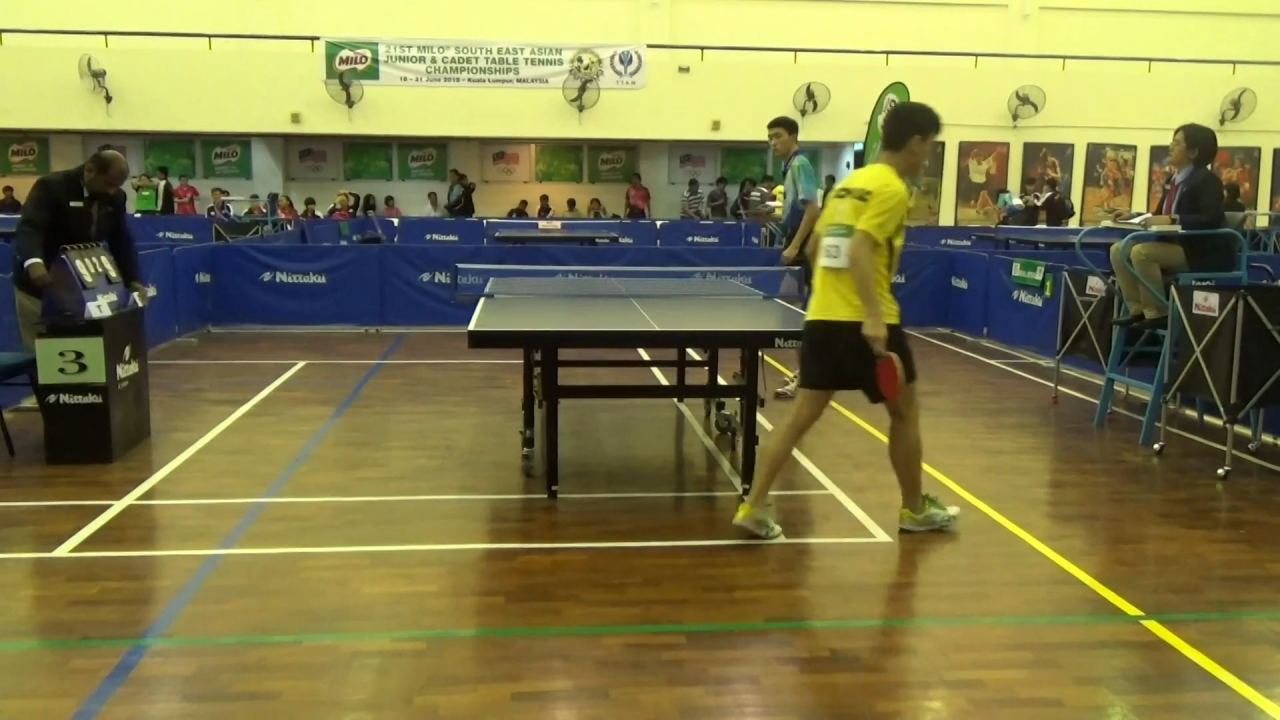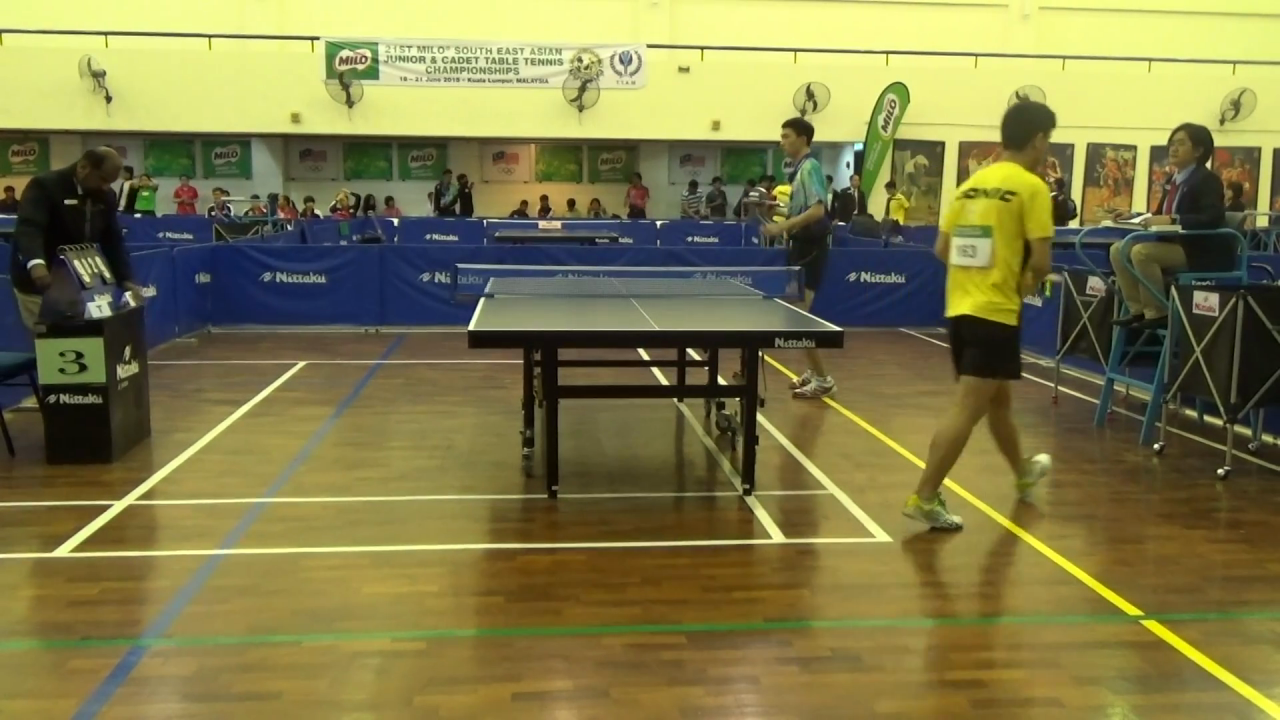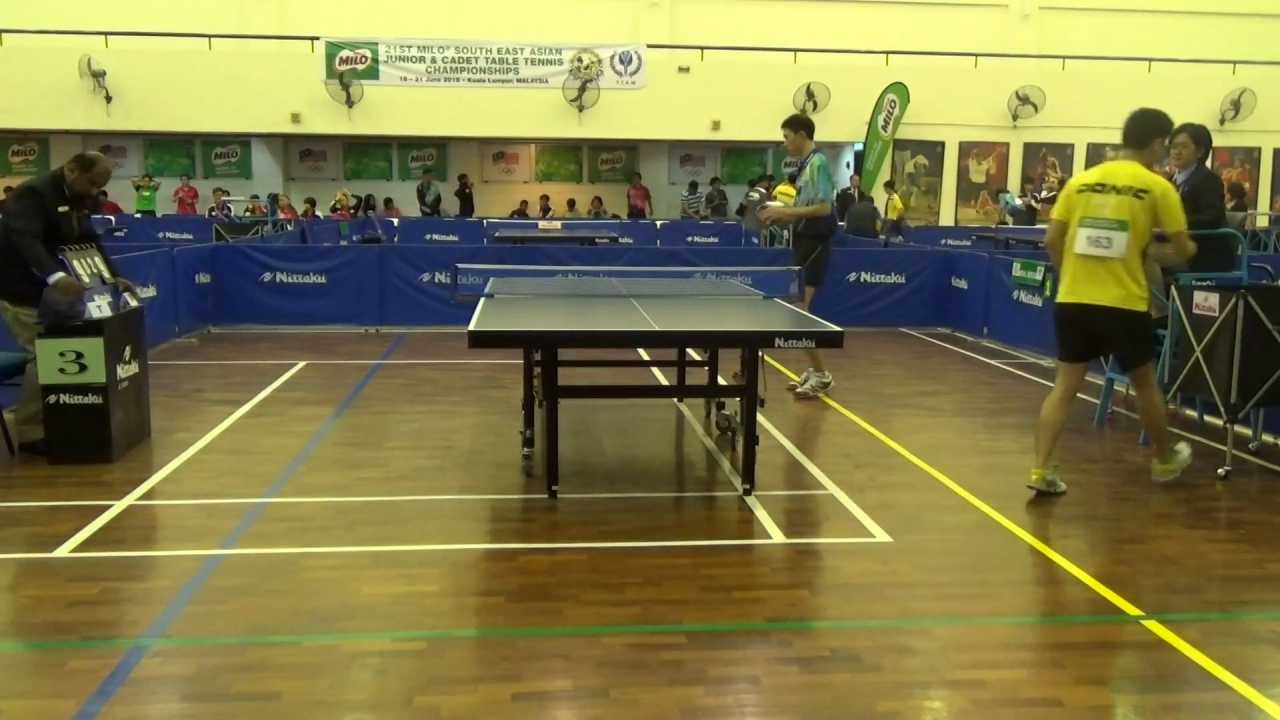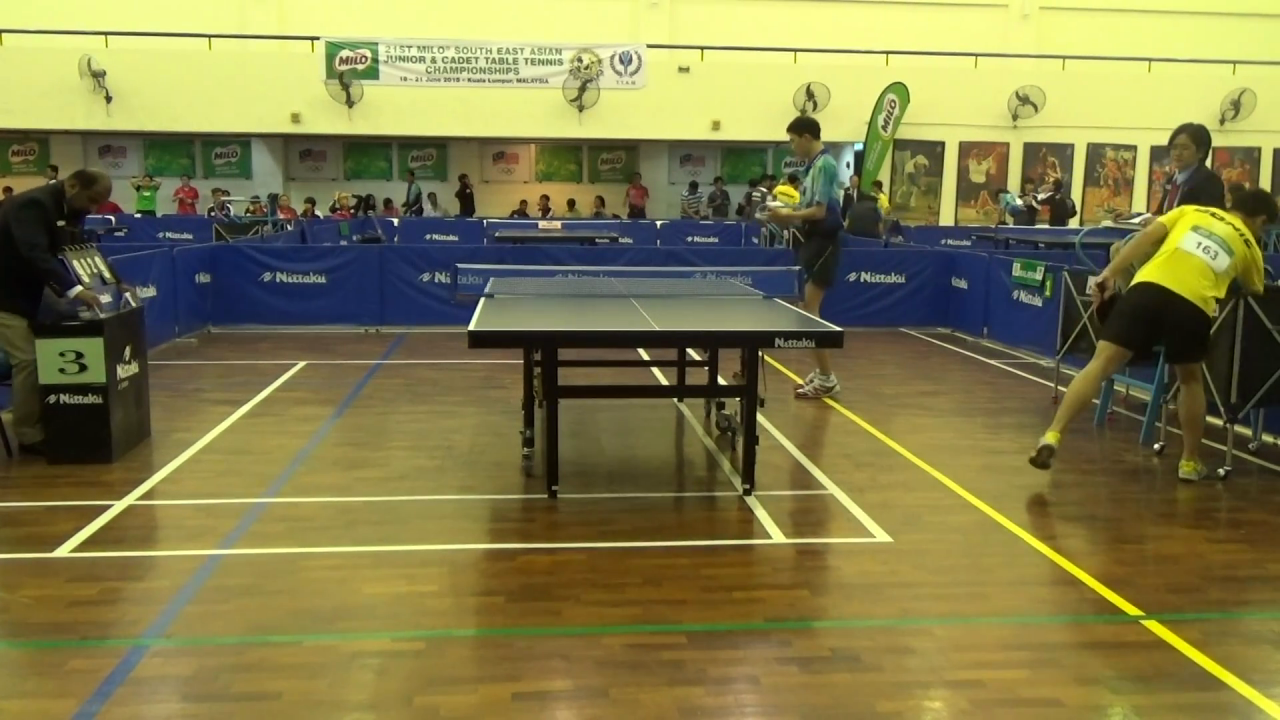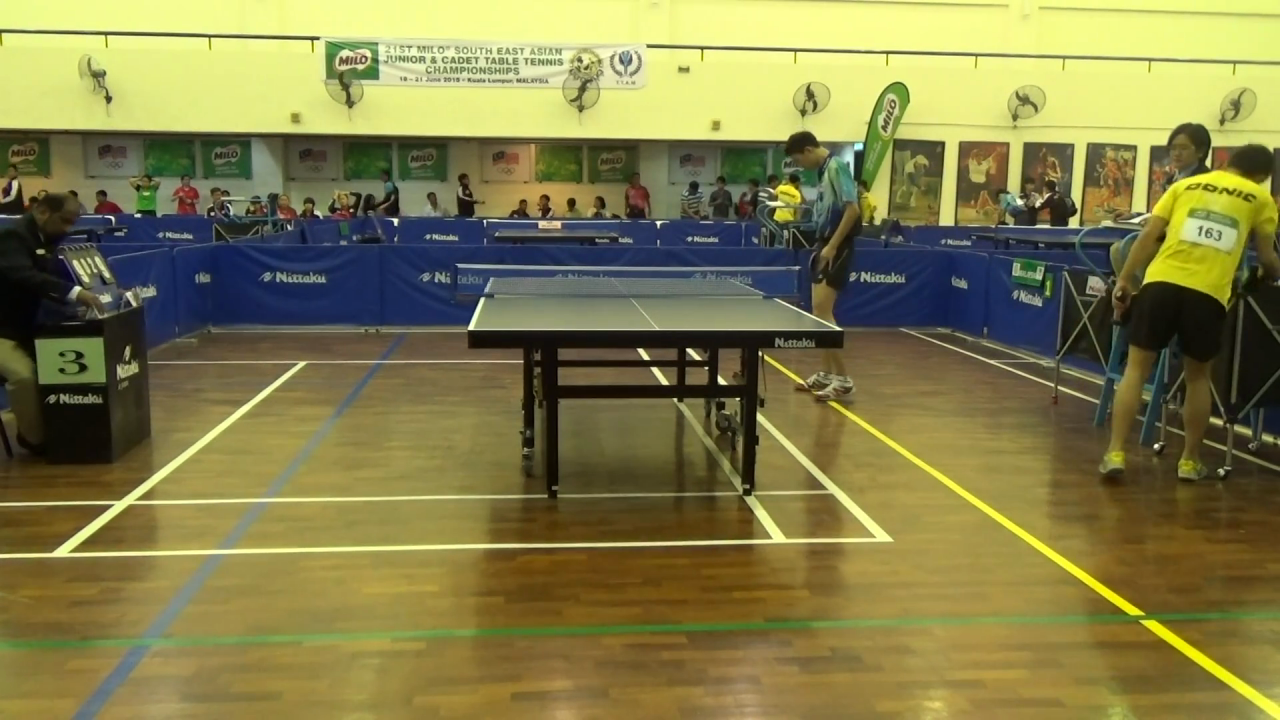
dt=0.5s
person 1, frame 1
left shoulder: (849, 183)
right shoulder: (891, 189)
left elbow: (816, 248)
right elbow: (862, 253)
right wrist: (872, 317)
left hip: (821, 318)
right hip: (865, 323)
left knee: (801, 416)
right knee: (905, 413)
left ankle: (753, 508)
right ankle: (915, 508)
person 1, frame 2
left shoulder: (969, 185)
right shoulder: (1031, 187)
left elbow: (943, 249)
right elbow: (1041, 259)
right wrist: (1032, 279)
left hip: (959, 309)
right hip: (995, 314)
left knee: (999, 396)
right knee: (967, 408)
left ankle: (1023, 471)
right ankle: (924, 497)
person 1, frame 3
left shoulder: (1081, 181)
right shoulder: (1158, 187)
left elbow: (1052, 240)
right elbow: (1183, 249)
right wrist: (1172, 253)
left hip: (1073, 300)
right hip: (1124, 303)
left knee: (1065, 387)
right knee: (1145, 384)
left ankle: (1041, 470)
right ankle: (1165, 461)
person 1, frame 4
left shoulder: (1192, 211)
right shoulder: (1250, 247)
left elbow: (1149, 236)
right elbow: (1253, 294)
left wrist: (1110, 273)
left hip: (1149, 288)
right hip: (1193, 304)
left knee: (1100, 365)
right knee: (1191, 378)
left ankle: (1052, 436)
right ankle: (1190, 461)
person 1, frame 5
left shoulder: (1187, 185)
left elbow: (1148, 234)
left wrist: (1124, 280)
left hip: (1161, 283)
right hip: (1208, 293)
left knee: (1136, 369)
right knee: (1198, 377)
left ankle: (1115, 453)
right ankle: (1190, 461)
person 2, frame 1
left shoulder: (800, 164)
right shoulder: (790, 165)
left elbow: (812, 208)
left wrist: (795, 246)
right wrist: (776, 216)
left hip: (802, 243)
right hip: (796, 243)
person 2, frame 2
left shoulder: (810, 168)
right shoulder: (800, 168)
left elbow: (818, 211)
left wrist: (783, 226)
right wrist: (784, 224)
left hip: (811, 247)
right hip: (802, 245)
left ankle: (823, 380)
right ankle: (814, 372)
person 2, frame 3
left shoulder: (818, 163)
right shoulder: (806, 164)
left elbow: (824, 208)
left wrist: (785, 212)
right wrist: (782, 215)
left hip: (816, 243)
right hip: (804, 241)
left ankle: (821, 375)
right ankle: (814, 371)
person 2, frame 4
left shoulder: (824, 165)
right shoulder: (817, 164)
left elbow: (819, 211)
left wrist: (785, 214)
right wrist: (789, 216)
left hip: (823, 243)
right hip: (814, 241)
left knee: (810, 312)
right knee: (808, 310)
left ankle: (826, 379)
right ankle: (821, 372)
person 2, frame 5
left shoulder: (836, 167)
right shoulder: (824, 170)
left elbow: (852, 210)
left wrist: (832, 245)
left hip: (837, 248)
right hip: (826, 246)
left knee: (821, 311)
right knee: (821, 312)
left ankle: (842, 379)
right ankle: (826, 373)
person 3, frame 1
left shoulder: (115, 198)
right shoulder: (51, 187)
left elbow: (122, 241)
right elbow: (29, 227)
left wrist: (133, 280)
right wrist: (33, 262)
right hip: (41, 284)
person 3, frame 2
left shoulder: (105, 197)
right shoulder: (44, 186)
left elbow: (112, 240)
right elbow: (28, 229)
left wrist: (125, 279)
right wrist: (36, 263)
right hip: (38, 282)
person 3, frame 3
left shoulder: (80, 199)
right shoulder: (35, 193)
left elbow: (89, 241)
right elbow: (25, 240)
left wrist: (113, 276)
right wrist: (55, 276)
left hip: (53, 291)
right ankle: (30, 433)
person 3, frame 4
left shoulder: (69, 211)
right shoulder: (33, 205)
right elbow: (36, 256)
right wrist: (75, 290)
left hip: (30, 298)
right knee: (29, 360)
right ankle: (30, 436)
person 3, frame 5
left shoulder: (48, 240)
left elbow: (62, 276)
right elbow: (24, 276)
right wrist: (75, 293)
left hip: (26, 326)
right knee: (24, 374)
right ankle: (34, 437)
person 4, frame 1
left shoulder: (1207, 180)
right shoulder: (1174, 180)
left elbow: (1212, 219)
right elbow: (1161, 216)
left wrist: (1173, 220)
right wrist: (1133, 216)
left hip: (1200, 253)
right hip: (1174, 245)
left knee: (1141, 252)
right knee: (1119, 250)
left ankle: (1156, 313)
right ankle: (1137, 310)
person 4, frame 2
left shoulder: (1208, 180)
right shoulder: (1174, 180)
left elbow: (1212, 219)
right elbow: (1162, 216)
left wrist: (1173, 220)
right wrist: (1134, 216)
left hip: (1199, 253)
right hip: (1174, 245)
left knee: (1141, 252)
right knee: (1119, 250)
left ankle: (1157, 313)
right ankle: (1137, 310)
person 4, frame 3
left shoulder: (1208, 179)
right shoulder: (1173, 178)
left elbow: (1211, 219)
right elbow: (1161, 209)
left wrist: (1173, 222)
left hip: (1198, 249)
right hip: (1173, 241)
left knee: (1145, 254)
person 4, frame 4
left shoulder: (1209, 180)
right shoulder: (1172, 178)
left elbow: (1209, 221)
left wrist: (1169, 221)
right wrist: (1133, 217)
left hip: (1193, 242)
right knee: (1117, 249)
person 4, frame 5
left shoulder: (1207, 181)
right shoulder: (1172, 179)
left elbow: (1205, 221)
left wrist: (1164, 222)
right wrist: (1135, 216)
left hip: (1191, 246)
right hip: (1167, 240)
left knee: (1137, 252)
right knee: (1117, 250)
